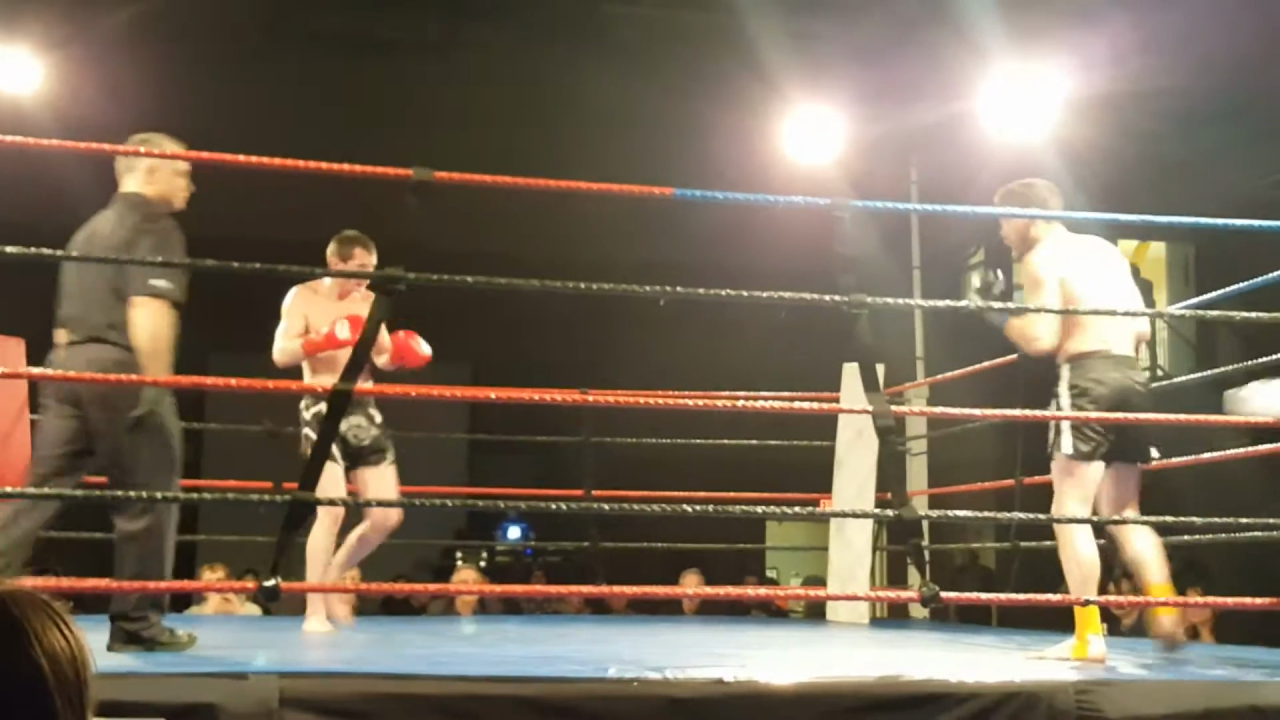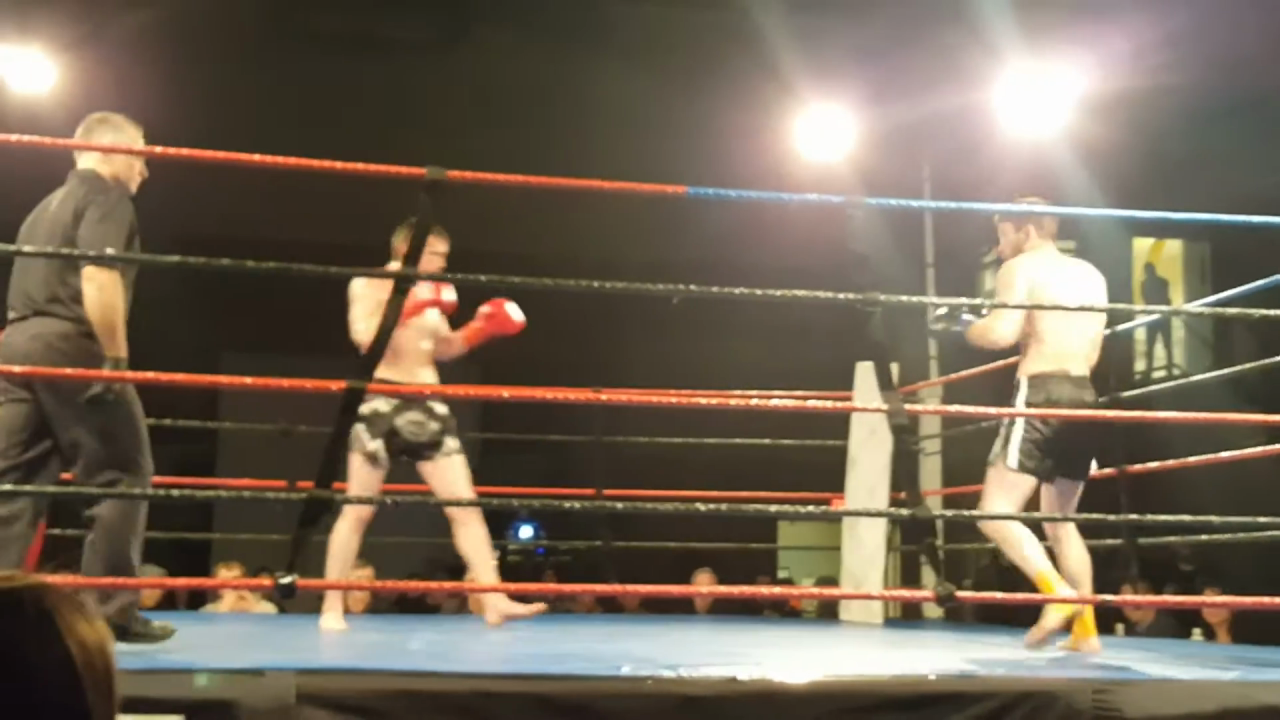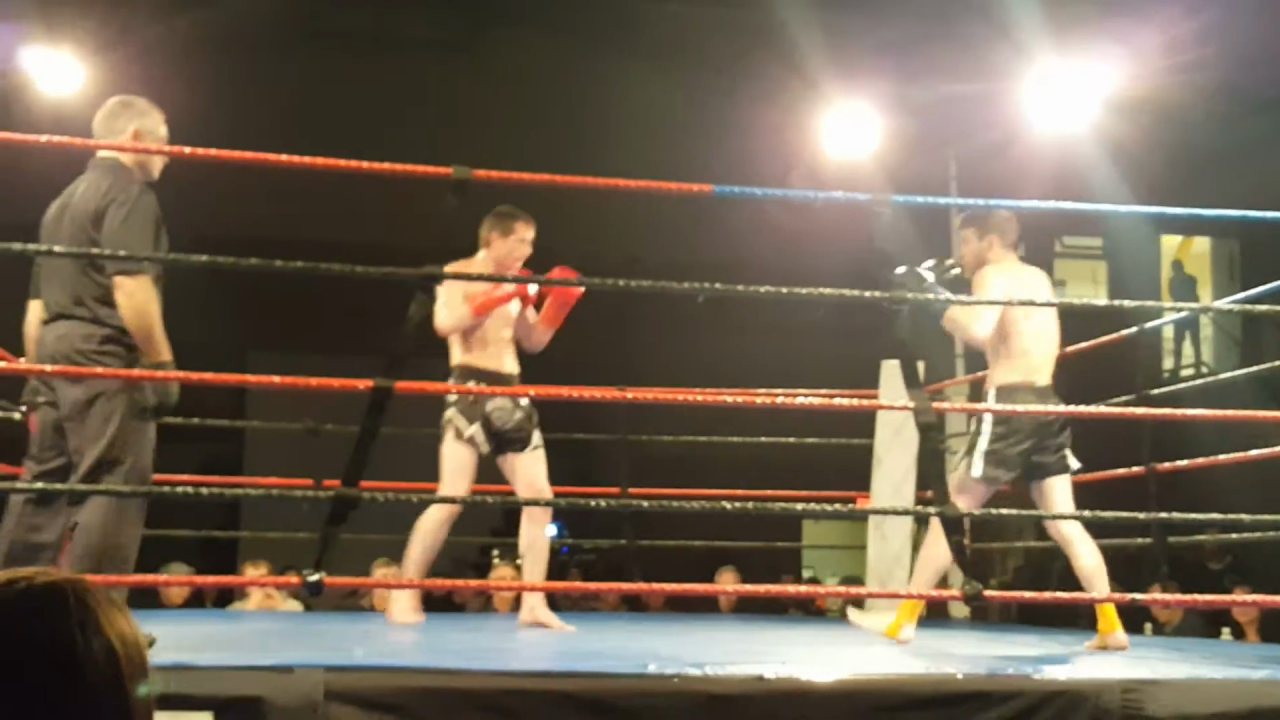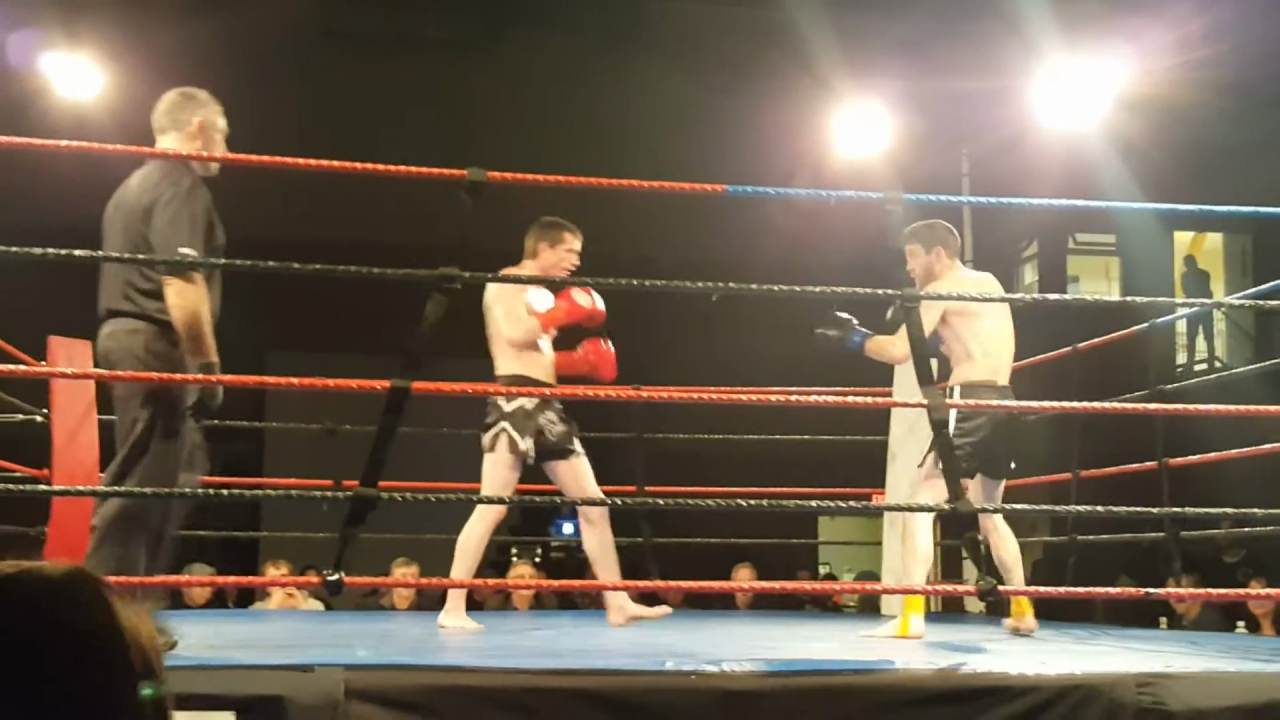
dt=0.3s
person 1, frame 1
left shoulder: (90, 232)
right shoulder: (157, 229)
left elbow: (68, 321)
right elbow: (151, 309)
left wrist: (66, 379)
right wrist: (157, 386)
left hip: (67, 368)
right hip: (116, 370)
left knee: (44, 488)
right knee: (149, 500)
right ankle: (137, 620)
person 1, frame 2
left shoulder: (45, 209)
right shoulder: (106, 199)
right elbow: (99, 280)
right wrist: (115, 357)
right hip: (69, 346)
right knee: (122, 474)
right ankle: (112, 607)
person 1, frame 3
left shoulder: (66, 201)
right shoulder: (129, 191)
right elbow: (132, 287)
left wrist: (40, 371)
right wrist: (162, 362)
left hip: (55, 346)
right hip: (104, 350)
left knee: (46, 480)
right knee: (116, 483)
person 1, frame 4
left shoulder: (131, 187)
right shoulder: (182, 185)
right elbow: (183, 287)
right wrist: (208, 363)
left hip: (123, 337)
right hip: (156, 345)
left knee: (178, 471)
right knee: (145, 483)
person 2, frame 1
left shoulder: (1043, 259)
right shoulder: (1105, 250)
left elbow: (1040, 341)
right elbow: (1141, 329)
left wrist: (1000, 312)
left hip: (1088, 381)
right hip: (1132, 379)
left knee: (1071, 515)
right knee: (1123, 515)
left ankle: (1088, 636)
right ankle: (1166, 610)
person 2, frame 2
left shoulder: (1020, 269)
right shoulder: (1091, 275)
left elbow: (1002, 334)
left wrist: (961, 320)
left hip: (1040, 394)
right hip: (1082, 395)
left knee: (996, 514)
right knee: (1060, 522)
left ankle: (1059, 596)
right ankle: (1085, 630)
person 2, frame 3
left shoulder: (993, 278)
right shoulder: (1038, 280)
left elbow: (980, 333)
left wrist: (941, 301)
right wrist: (945, 295)
left hip: (1008, 408)
right hip: (1045, 405)
right knee: (1065, 525)
left ankle: (904, 619)
right ankle: (1110, 626)
person 2, frame 4
left shoulder: (942, 290)
right shoulder: (986, 284)
left elbow: (899, 351)
left wrist: (856, 337)
right wrist: (933, 334)
left hip: (969, 405)
right hip: (999, 404)
left knee: (918, 506)
right knee: (988, 515)
left ankle: (911, 617)
right ankle: (1022, 611)
person 3, frame 1
left shoulder: (369, 302)
right shoulder: (302, 297)
left elbow: (382, 356)
right elbow: (281, 354)
left wrist: (402, 353)
right wrist: (328, 339)
left hip: (364, 411)
right hip: (323, 409)
left knee: (388, 516)
right knee: (332, 511)
left ankle: (333, 577)
right ankle: (314, 610)
person 3, frame 2
left shoulder: (431, 291)
right shoulder: (369, 285)
right elbow: (363, 335)
left wrist: (481, 327)
right wrist: (414, 304)
left hip: (428, 405)
right hip: (383, 403)
left knee: (464, 505)
right knee: (359, 510)
left ankle: (493, 600)
right ankle: (332, 606)
person 3, frame 3
left shoulder: (509, 282)
right shoulder: (457, 274)
left elbow: (534, 342)
right elbow: (445, 322)
left wrist: (559, 303)
right wrist: (498, 296)
left hip: (510, 394)
right hip: (469, 391)
left knee: (539, 500)
right knee: (451, 499)
left ankle: (533, 603)
right ankle: (405, 591)
person 3, frame 4
left shoulder: (544, 294)
right shoulder: (506, 283)
right elbow: (513, 334)
left wrist: (580, 361)
right wrist: (566, 311)
left hip: (547, 405)
right hip: (515, 401)
left knee: (593, 504)
right knee: (492, 507)
left ankle: (618, 604)
right ankle: (453, 606)
